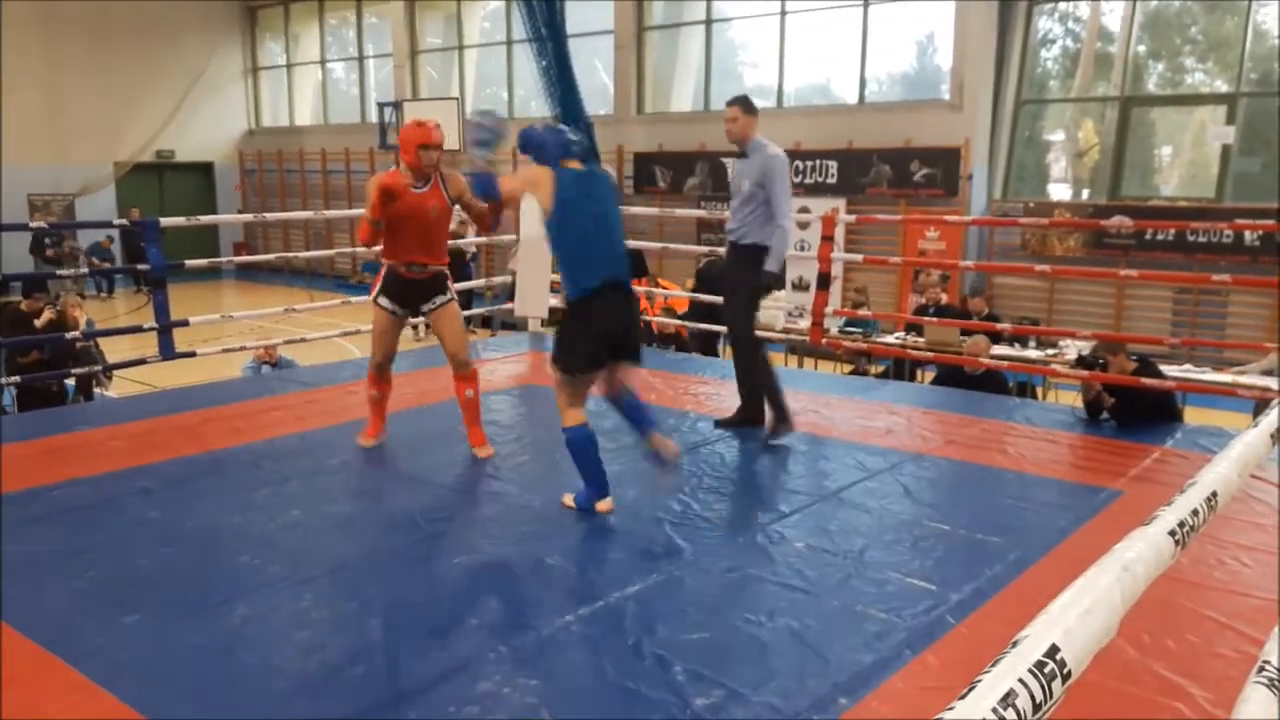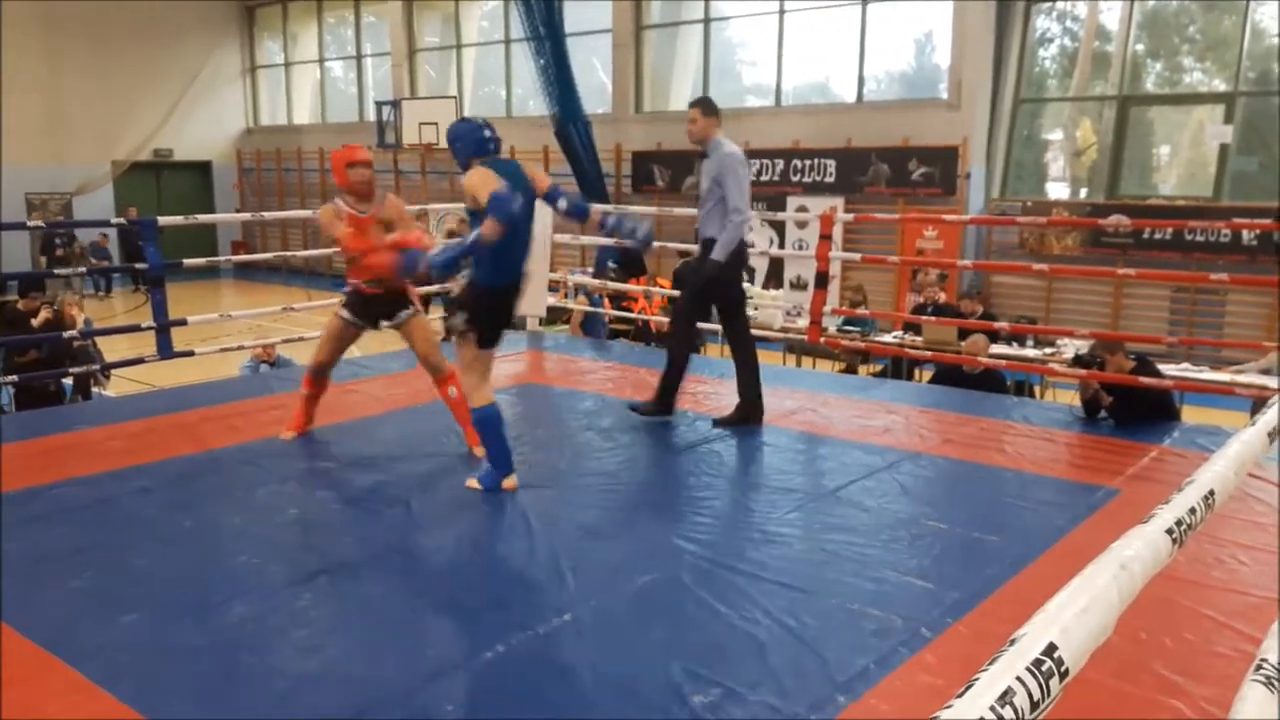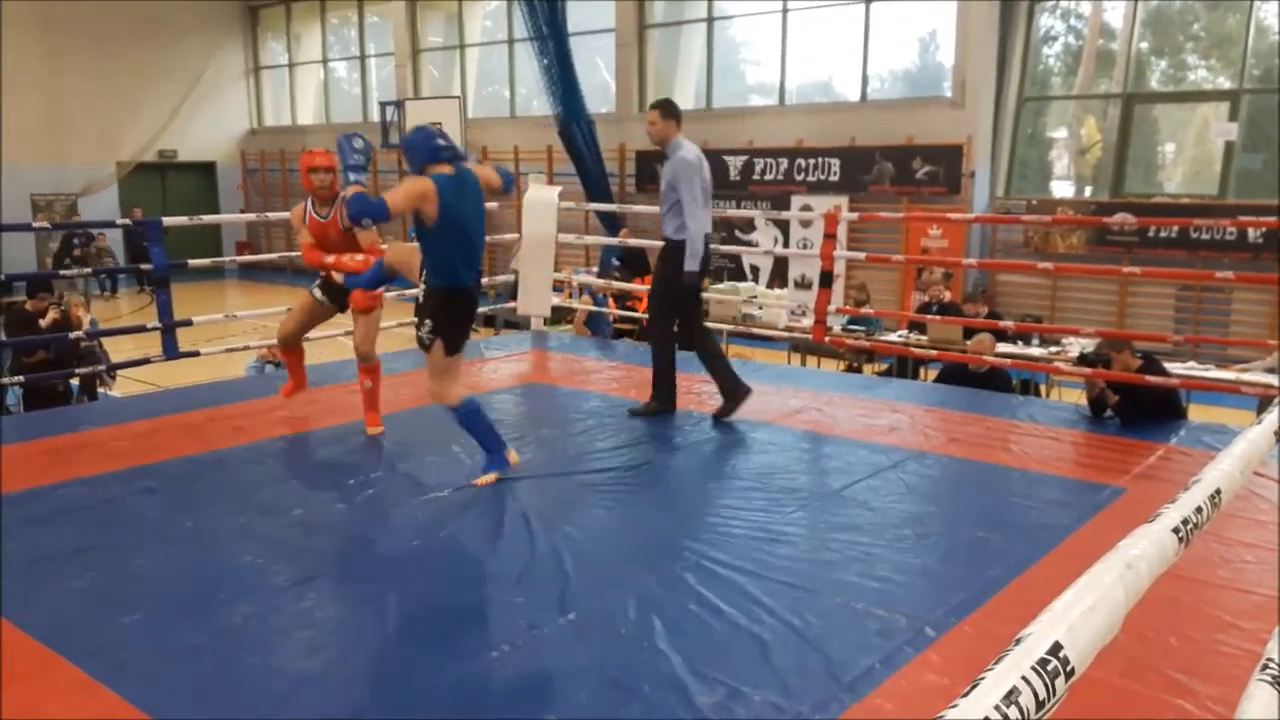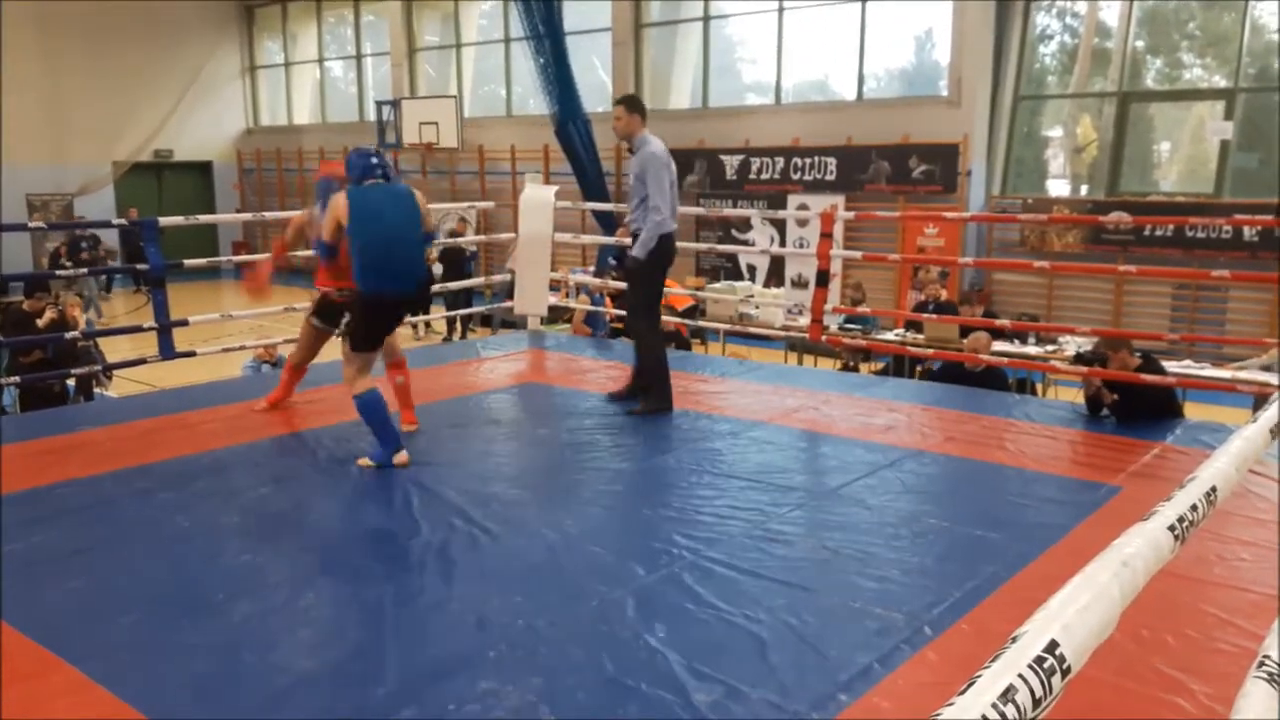
dt=0.3s
person 1, frame 1
left shoulder: (544, 177)
right shoulder: (602, 177)
right wrist: (543, 146)
left hip: (588, 310)
right hip: (623, 303)
left knee: (569, 405)
right knee: (615, 387)
left ankle: (597, 493)
right ankle: (653, 436)
person 1, frame 2
left shoulder: (475, 178)
right shoulder: (521, 172)
left elbow: (506, 208)
right elbow: (567, 204)
left wrist: (456, 251)
right wrist: (617, 225)
left hip: (487, 291)
right hip: (502, 282)
left knee: (474, 385)
left ankle: (501, 472)
person 1, frame 3
left shoulder: (420, 188)
right shoulder: (471, 173)
left elbow: (365, 214)
right elbow: (507, 183)
left hip: (449, 297)
right hip: (454, 279)
left knee: (445, 389)
right knee: (396, 256)
left ankle: (498, 455)
right ankle: (355, 282)
person 1, frame 4
left shoulder: (342, 200)
right shoulder: (412, 196)
left elbow: (325, 251)
left hip: (374, 301)
right hip: (417, 290)
left knee: (356, 376)
left ankle: (391, 449)
person 2, frame 1
left shoulder: (772, 159)
right shoulder: (739, 161)
left elbow: (783, 220)
left wrist: (773, 267)
left hip: (756, 257)
right hip: (737, 254)
left knee: (741, 333)
right knee: (738, 334)
left ankle: (779, 412)
right ankle: (751, 409)
person 2, frame 2
left shoulder: (729, 156)
right shoulder: (712, 159)
left elbow: (739, 215)
left wrist: (717, 258)
right wrist: (707, 254)
left hip: (723, 254)
right hip: (715, 252)
left knee: (683, 321)
right knee: (736, 329)
left ankle: (664, 400)
right ankle: (749, 407)
person 2, frame 3
left shoulder: (683, 161)
right shoulder: (682, 157)
left elbow: (694, 217)
left wrist: (691, 267)
left hip: (680, 250)
right hip: (684, 249)
left knee: (659, 322)
right knee: (691, 323)
left ankle: (662, 398)
right ankle: (731, 387)
person 2, frame 4
left shoulder: (651, 154)
right shoulder: (644, 152)
left elbow: (658, 211)
left wrist: (638, 253)
left hip: (652, 244)
right hip: (651, 242)
left knee: (643, 318)
right knee: (640, 315)
left ankle: (659, 396)
right ankle: (642, 384)
person 3, frame 1
left shoulder: (451, 181)
right shoulder: (381, 184)
left elbow: (484, 219)
right elbow: (367, 239)
left wrist: (498, 205)
right wrist: (382, 200)
left hip: (435, 280)
right hip: (396, 279)
left knee: (461, 358)
right knee: (381, 361)
left ankle: (476, 434)
right ankle: (375, 422)
person 3, frame 2
left shoulder: (390, 204)
right shoulder: (329, 213)
left elbow: (417, 243)
right elbow: (355, 248)
left wrist: (389, 260)
right wrist: (397, 240)
left hip: (397, 293)
right hip: (360, 295)
left knee: (435, 362)
right knee: (320, 363)
left ankle: (471, 432)
right ankle: (303, 418)
person 3, frame 3
right shoulder: (300, 213)
left elbow: (374, 251)
right elbow: (309, 256)
right wrist: (339, 261)
right hip: (332, 282)
left knee: (365, 351)
right knee: (286, 335)
left ankle: (372, 415)
right ankle: (297, 379)
person 3, frame 4
right shoulder: (306, 220)
right elbow: (283, 245)
right wrist: (266, 269)
right hip: (329, 299)
left knee: (392, 354)
right knee: (300, 357)
left ankle: (407, 412)
right ankle: (282, 392)
